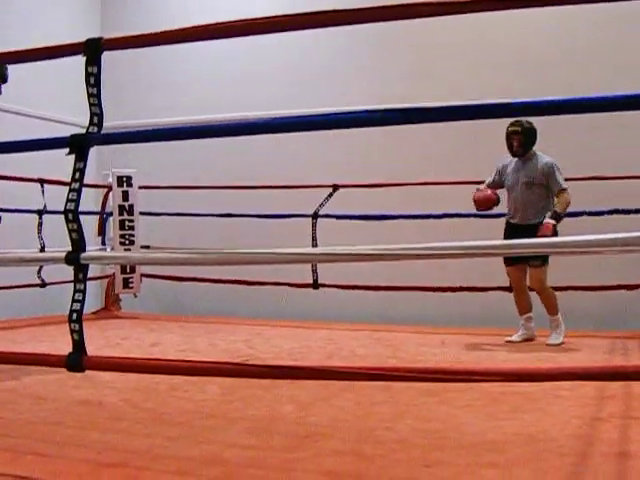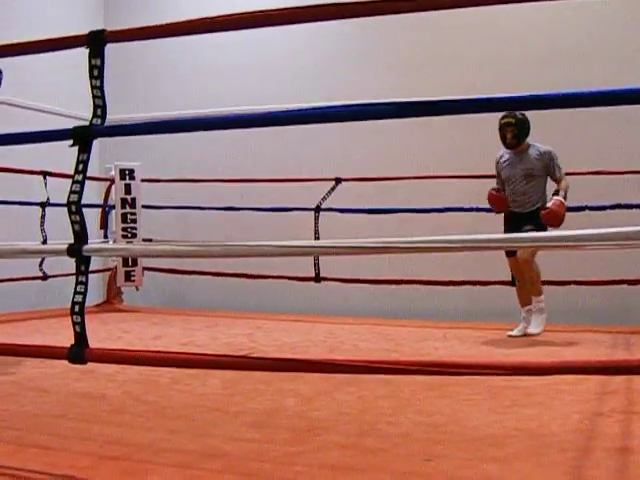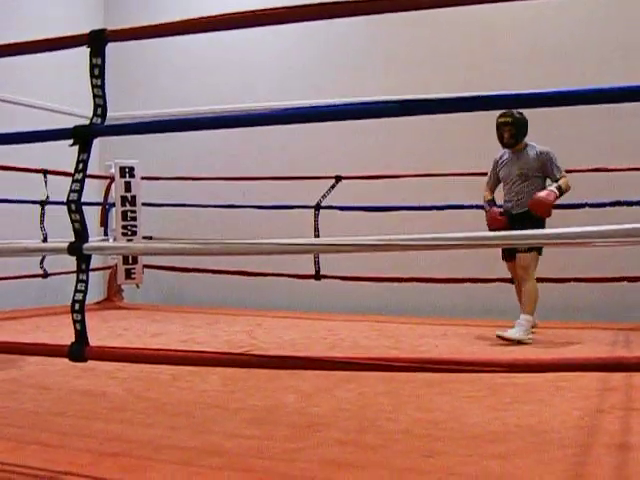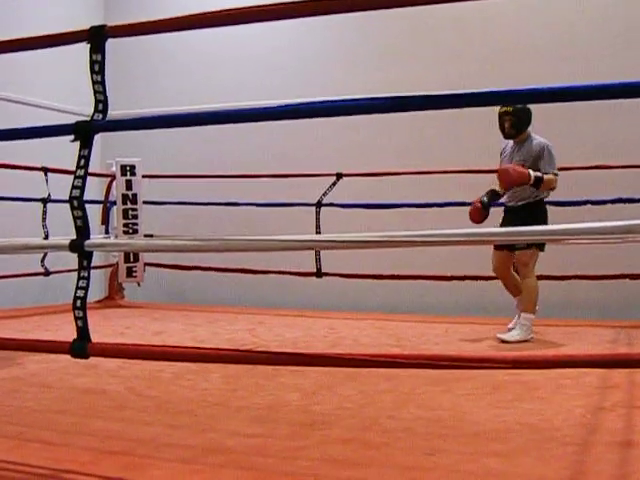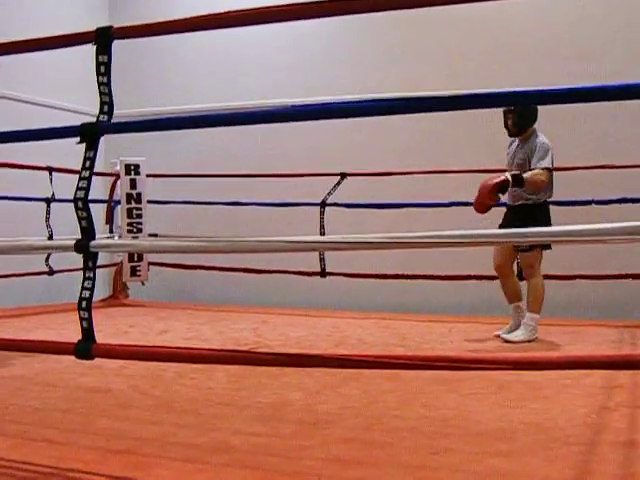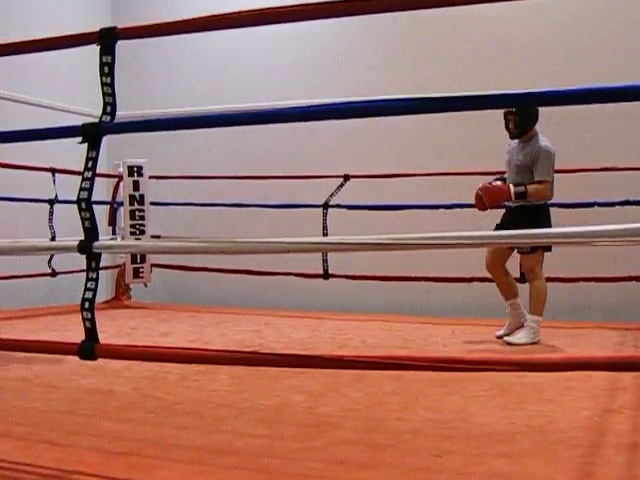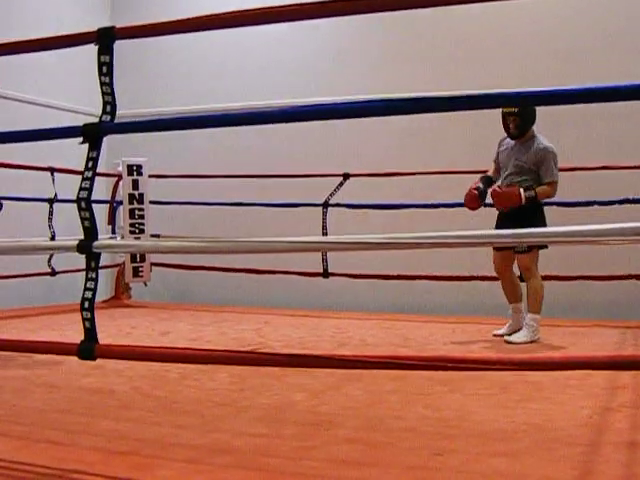
dt=0.2s
person 1, frame 1
left shoulder: (547, 165)
right shoulder: (505, 166)
left elbow: (564, 197)
right elbow: (488, 185)
left wrist: (552, 219)
left hip: (537, 229)
right hip: (513, 229)
left knee: (538, 283)
right knee: (516, 283)
left ankle: (556, 324)
right ankle: (527, 327)
person 1, frame 2
left shoulder: (544, 154)
right shoulder: (501, 159)
left elbow: (562, 181)
left wrist: (559, 198)
right wrist: (495, 196)
left hip: (535, 216)
right hip: (511, 218)
left knee: (525, 258)
right knee: (517, 271)
left ankle: (539, 309)
right ankle: (528, 318)
person 1, frame 3
left shoulder: (542, 154)
right shoulder: (500, 160)
left elbow: (565, 182)
right elbow: (488, 190)
left wrist: (554, 192)
right wrist: (491, 207)
left hip: (532, 219)
right hip: (510, 220)
left knee: (525, 271)
right knee: (516, 274)
left ankle: (524, 328)
right ankle: (527, 318)
person 1, frame 4
left shoulder: (541, 146)
right shoulder: (506, 149)
left elbow: (552, 182)
left wrist: (531, 177)
right wrist: (488, 198)
left hip: (531, 212)
right hip: (511, 212)
left knee: (525, 268)
right knee: (500, 268)
left ankle: (525, 327)
right ankle: (525, 308)
person 1, frame 5
left shoulder: (541, 145)
right shoulder: (514, 143)
left elbow: (540, 178)
left wrist: (507, 180)
right wrist: (497, 184)
left hip: (533, 213)
right hip: (513, 211)
left knee: (531, 269)
right knee: (500, 266)
left ankle: (530, 326)
right ankle: (518, 318)
person 1, frame 6
left shoulder: (543, 149)
right shoulder: (514, 142)
left elbow: (545, 190)
left wrist: (512, 193)
right wrist: (497, 183)
left hip: (533, 214)
right hip: (512, 212)
left knee: (532, 271)
right knee: (493, 263)
left ankle: (532, 329)
right ankle: (516, 317)
person 1, frame 7
left shoulder: (544, 150)
right shoulder: (505, 143)
left elbow: (551, 189)
left wrist: (525, 196)
right wrist: (483, 183)
left hip: (528, 215)
right hip: (506, 213)
left knee: (529, 269)
right knee: (502, 268)
left ankle: (532, 327)
right ankle: (517, 319)
